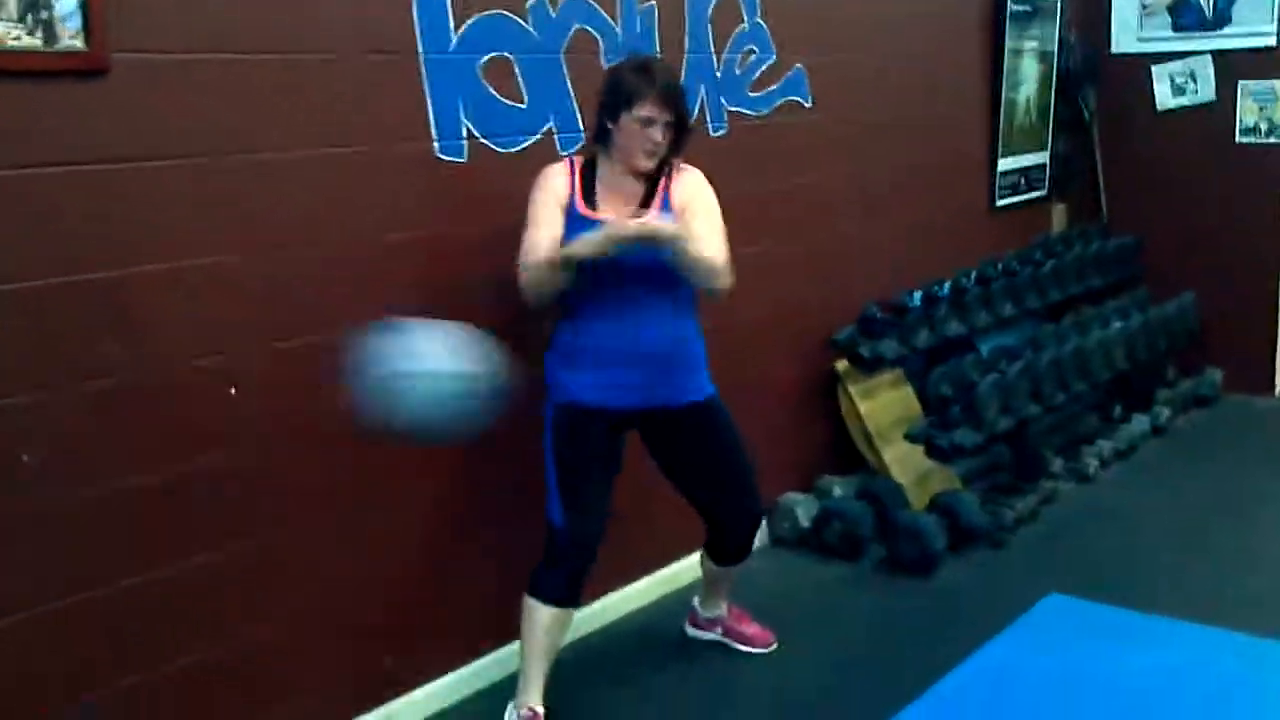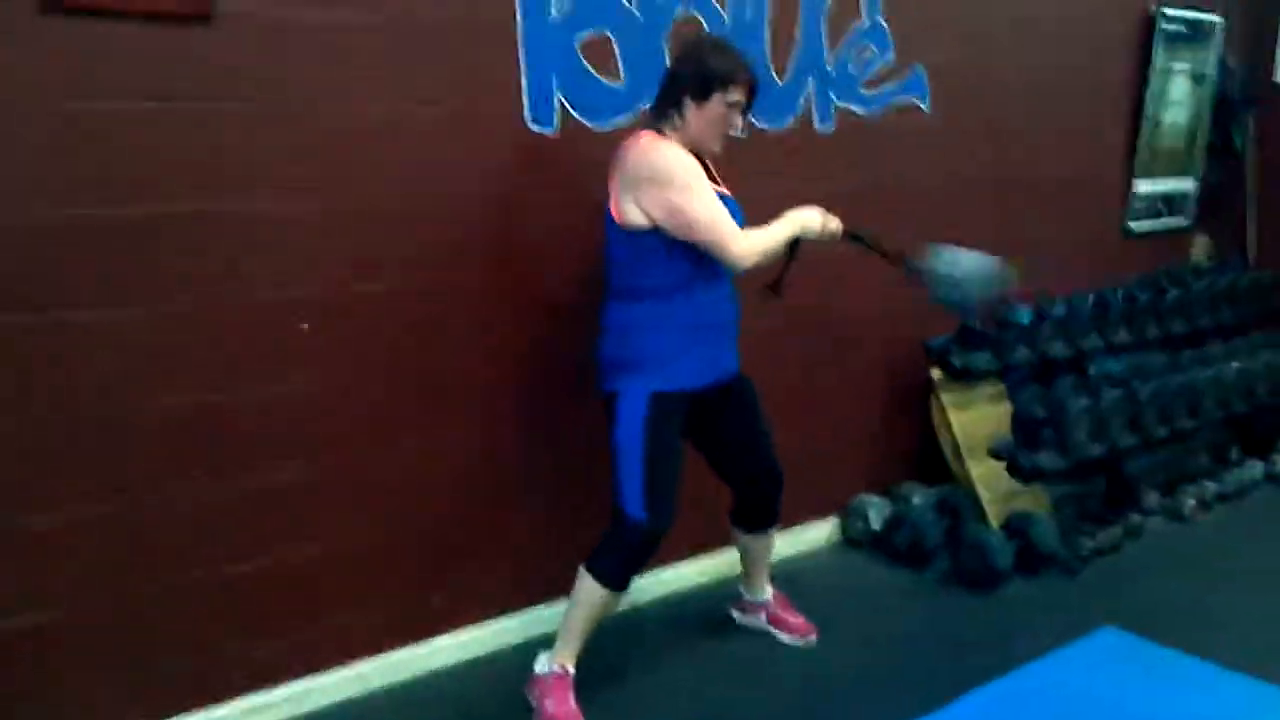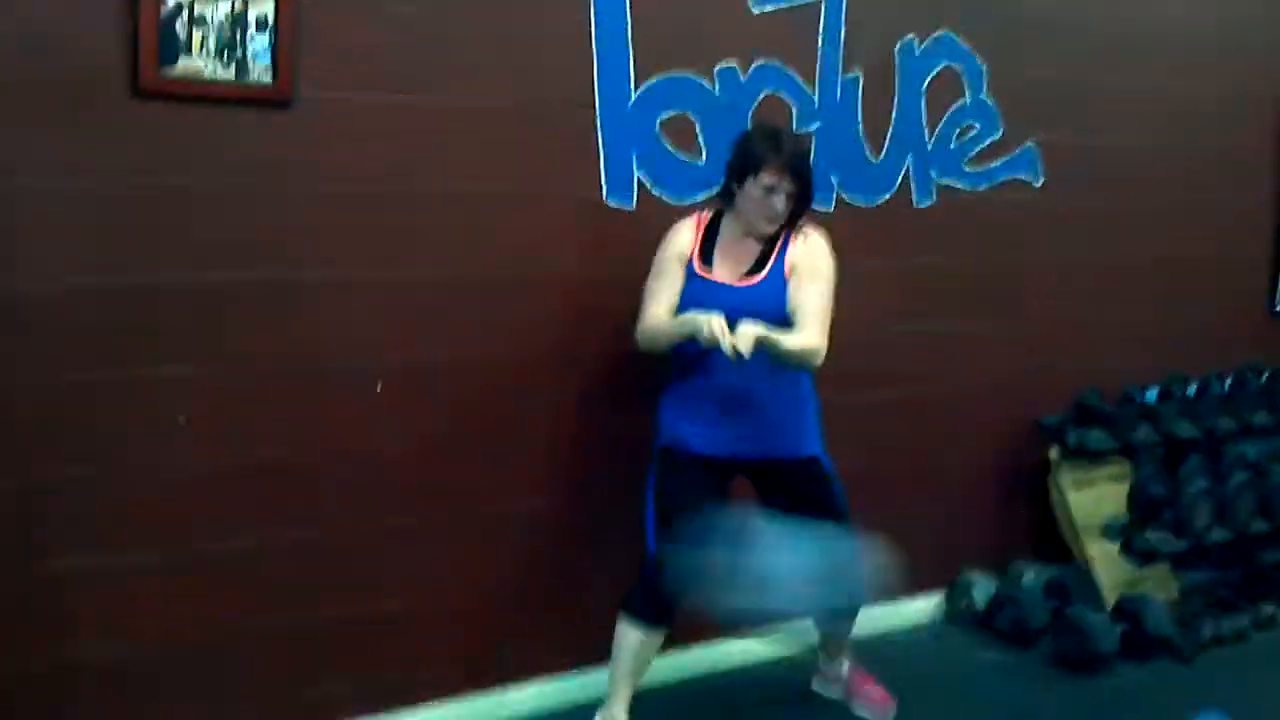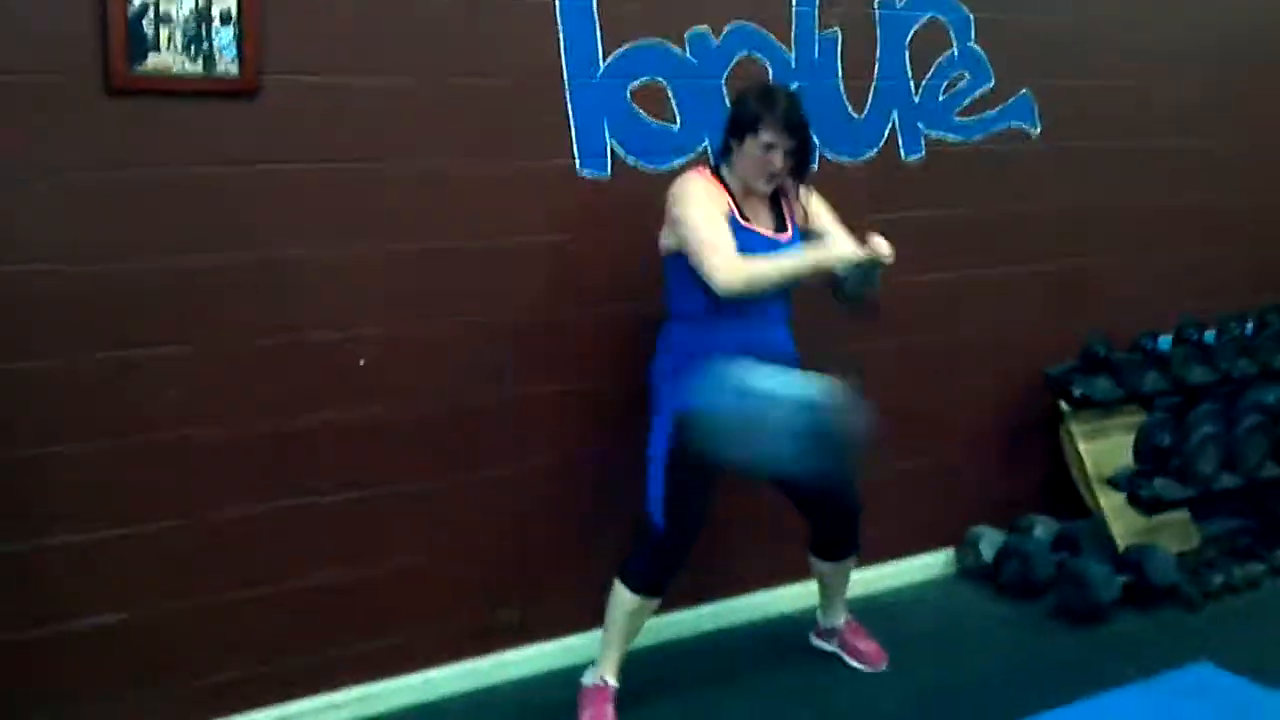
dt=0.5s
person 1, frame 1
left shoulder: (687, 184)
right shoulder: (561, 180)
left elbow: (717, 278)
right elbow: (533, 284)
left wrist: (674, 237)
right wrist: (589, 244)
left hip: (675, 387)
right hip: (584, 390)
left knee: (740, 512)
right knee: (571, 543)
left ankle: (711, 611)
person 1, frame 2
left shoulder: (692, 160)
right shoulder: (654, 157)
left elbow: (720, 253)
right elbow: (736, 252)
left wrist: (799, 228)
right wrist: (793, 222)
left hip: (712, 367)
right hip: (650, 376)
left knee: (762, 480)
right knee: (643, 525)
left ankle: (756, 597)
person 1, frame 3
left shoulder: (807, 246)
right shoulder: (688, 236)
left elbow: (814, 350)
right elbow: (647, 334)
left wrist: (764, 337)
right wrist: (694, 323)
left hip: (785, 439)
right hip: (695, 437)
right knee: (663, 574)
person 1, frame 4
left shoulder: (795, 198)
right shoulder: (695, 191)
left elbow: (838, 261)
right elbow: (729, 280)
left wrist: (871, 253)
right wrist: (821, 255)
right hip: (694, 396)
left knee: (838, 507)
right knee: (666, 538)
left ankle: (833, 623)
